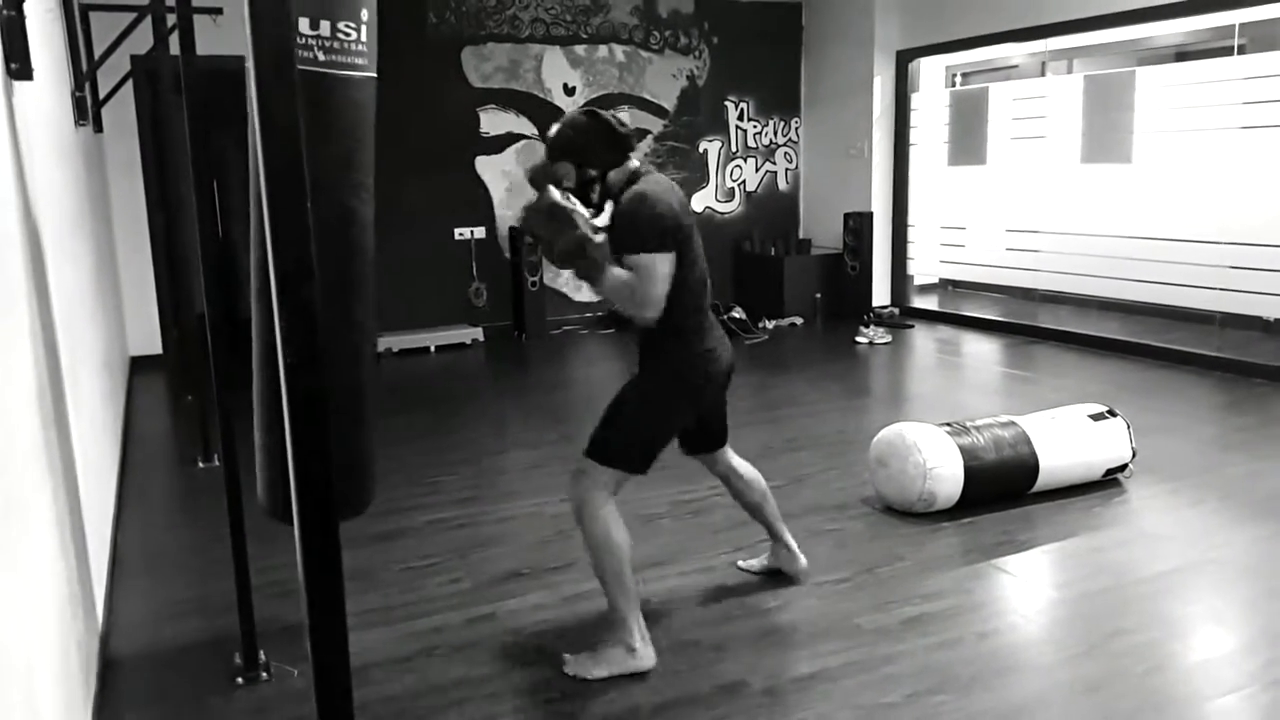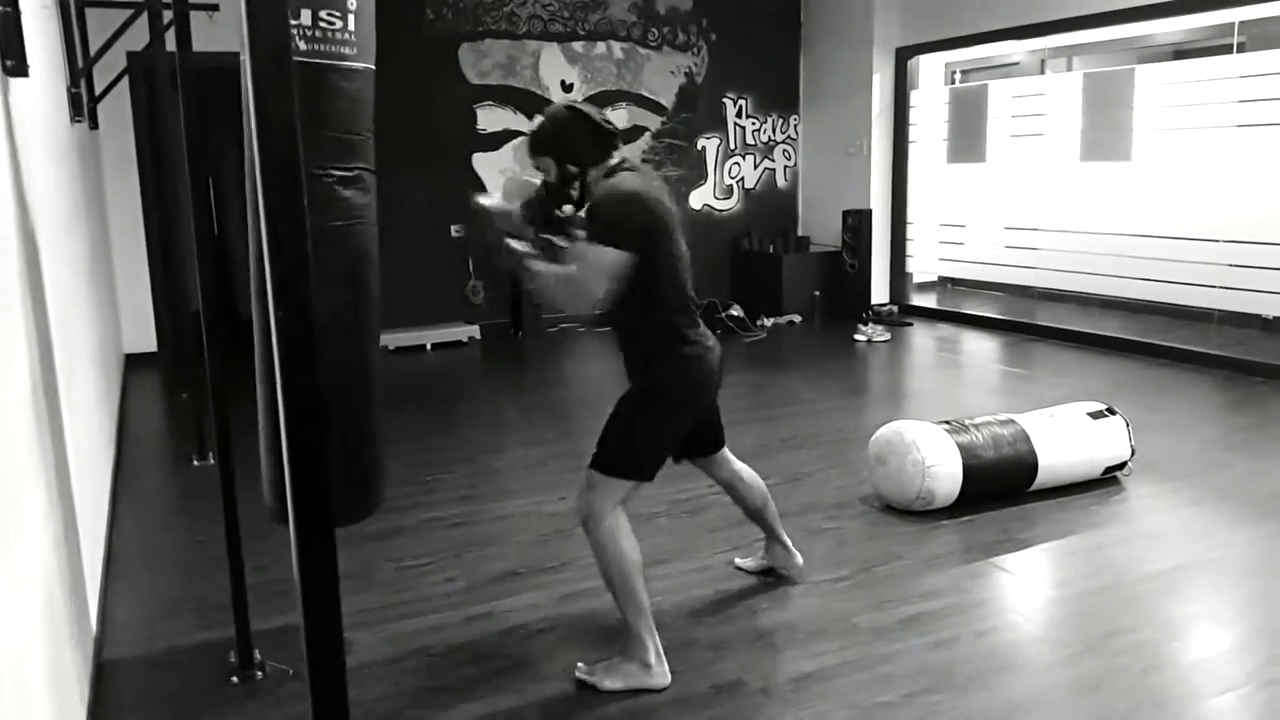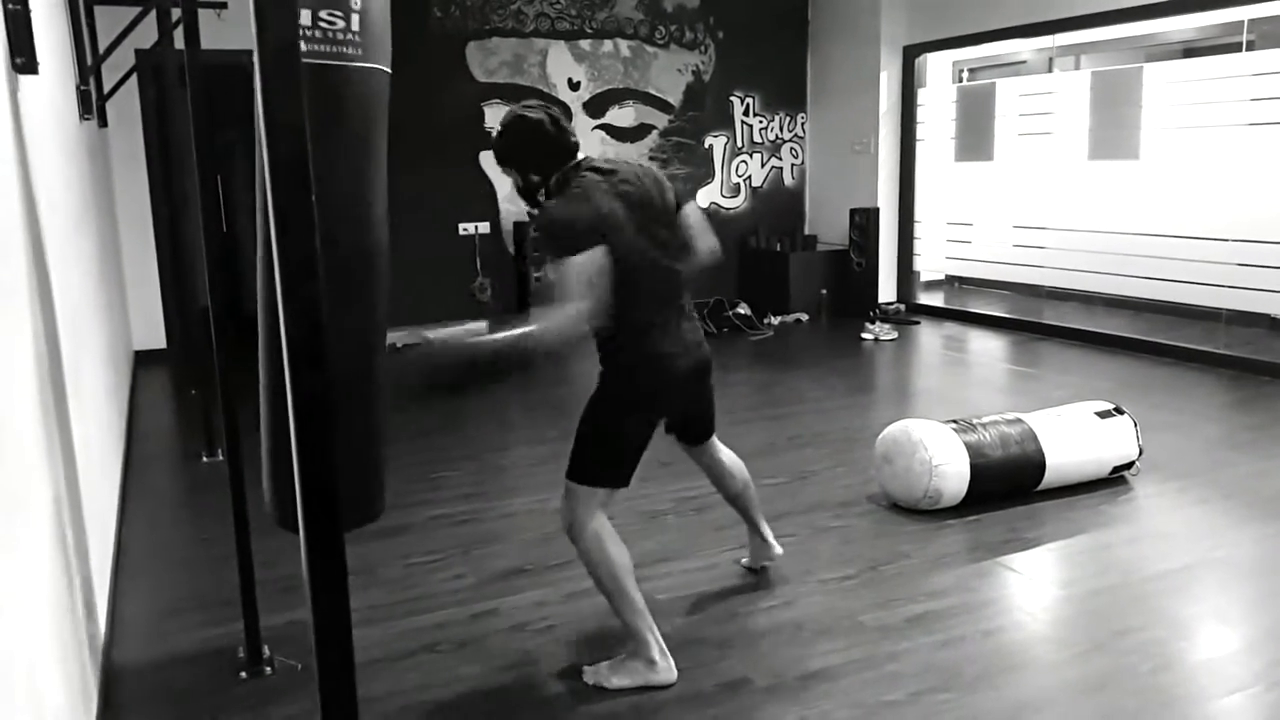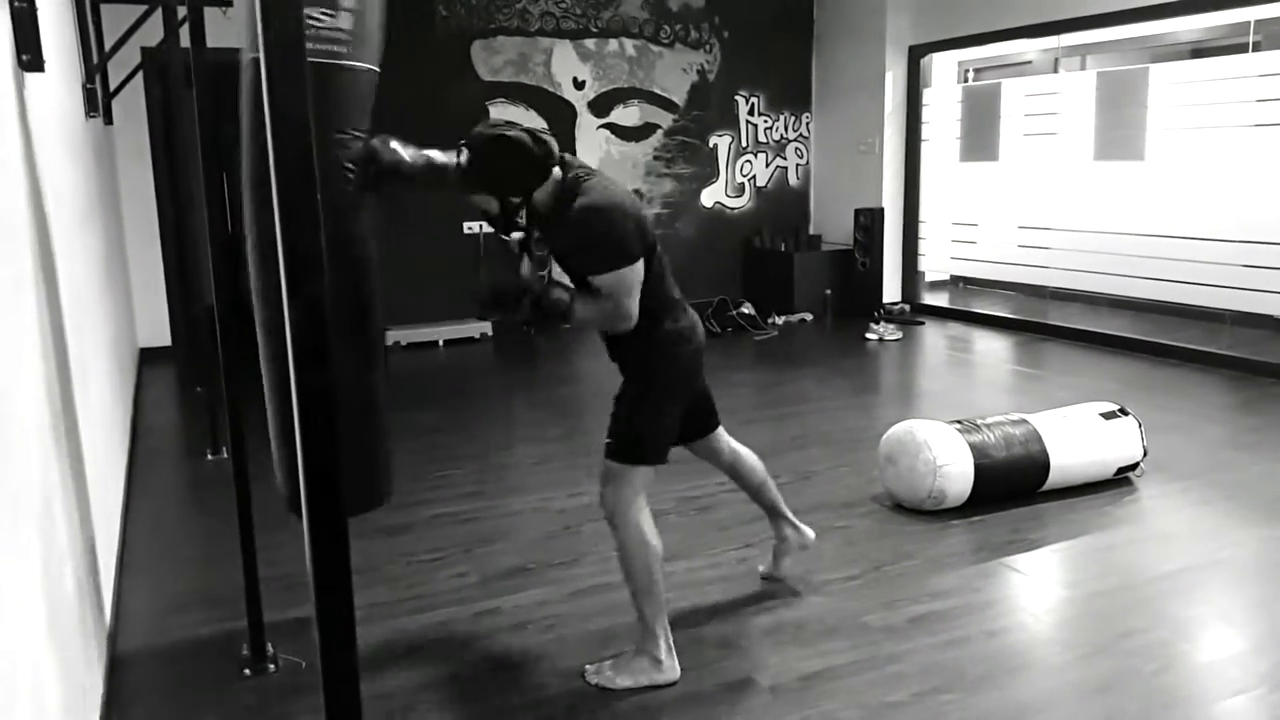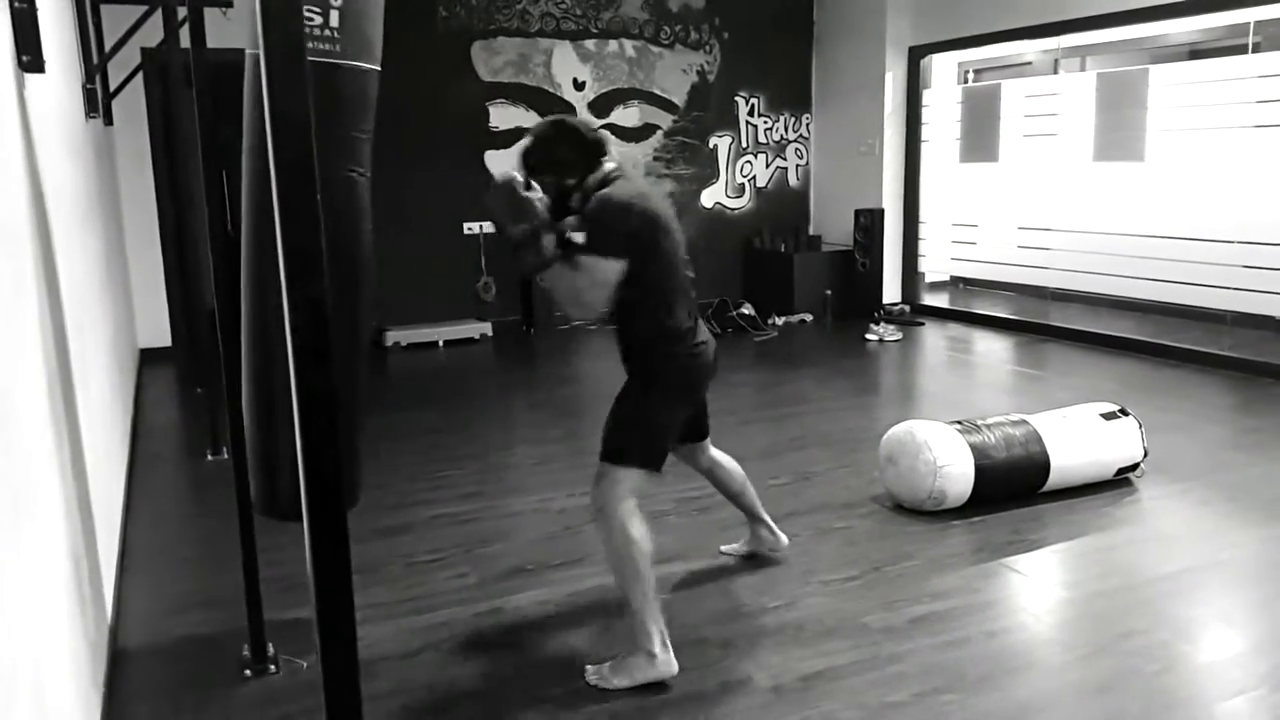
dt=0.3s
person 1, frame 1
left shoulder: (641, 204)
right shoulder: (649, 188)
left elbow: (645, 305)
right elbow: (620, 260)
left wrist: (579, 252)
right wrist: (581, 232)
left hip: (676, 367)
right hip: (706, 356)
left knee: (590, 491)
right knee: (717, 458)
left ankle: (630, 642)
right ankle: (785, 550)
person 1, frame 2
left shoulder: (616, 200)
right shoulder: (628, 187)
left elbow: (579, 298)
left hip: (669, 371)
right hip: (693, 357)
left knee: (598, 507)
right knee: (716, 460)
left ankle: (646, 659)
right ankle: (781, 550)
person 1, frame 3
left shoulder: (565, 214)
right shoulder: (640, 177)
left elbow: (579, 314)
right elbow: (705, 252)
left hip: (638, 373)
right hip: (688, 351)
left knee: (581, 512)
right knee: (706, 447)
left ankle: (650, 656)
right ankle: (761, 540)
person 1, frame 4
left shoulder: (598, 212)
right shoulder: (556, 176)
left elbow: (623, 314)
right elbow: (465, 169)
left wrist: (551, 299)
right wrist: (409, 159)
left hip: (660, 352)
right hip: (673, 341)
left knee: (622, 499)
right knee: (711, 443)
left ankle: (657, 655)
right ankle: (788, 528)
person 1, frame 5
left shoulder: (611, 208)
right shoulder: (622, 192)
left elbow: (585, 304)
right wrist: (559, 240)
left hip: (664, 365)
right hip: (687, 351)
left knee: (613, 497)
right knee: (695, 451)
left ankle: (653, 650)
right ankle: (763, 531)
